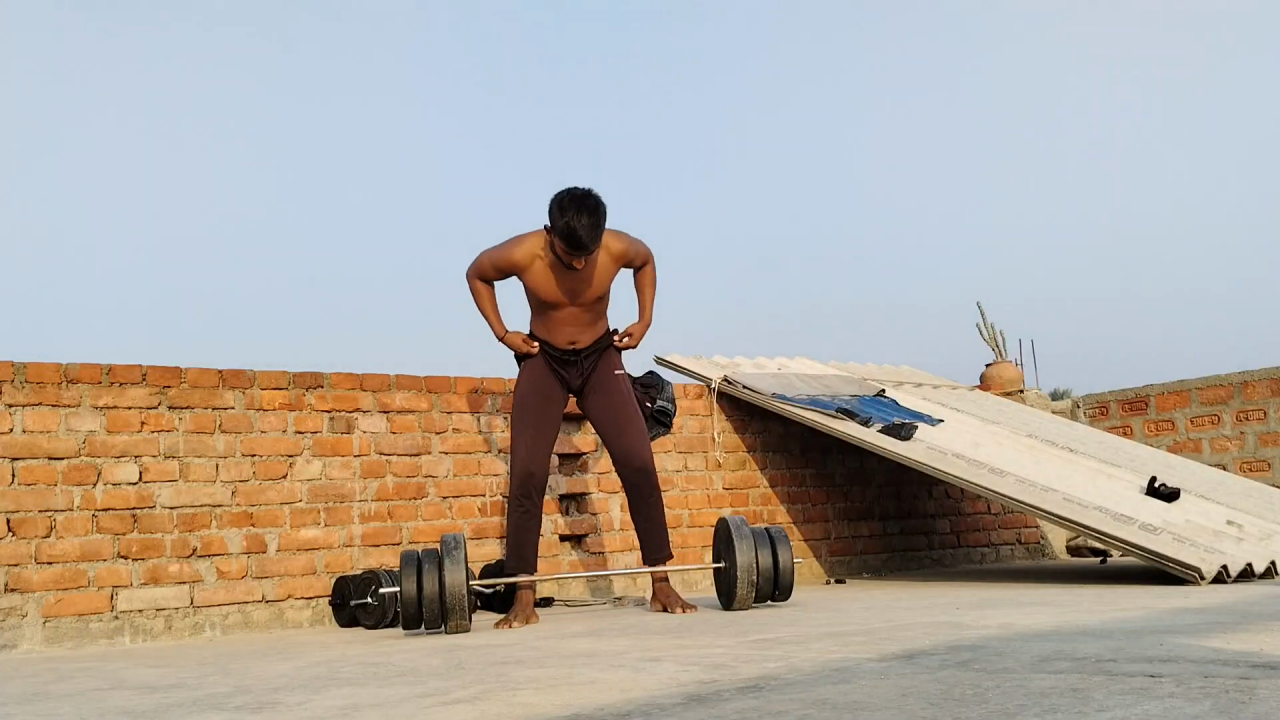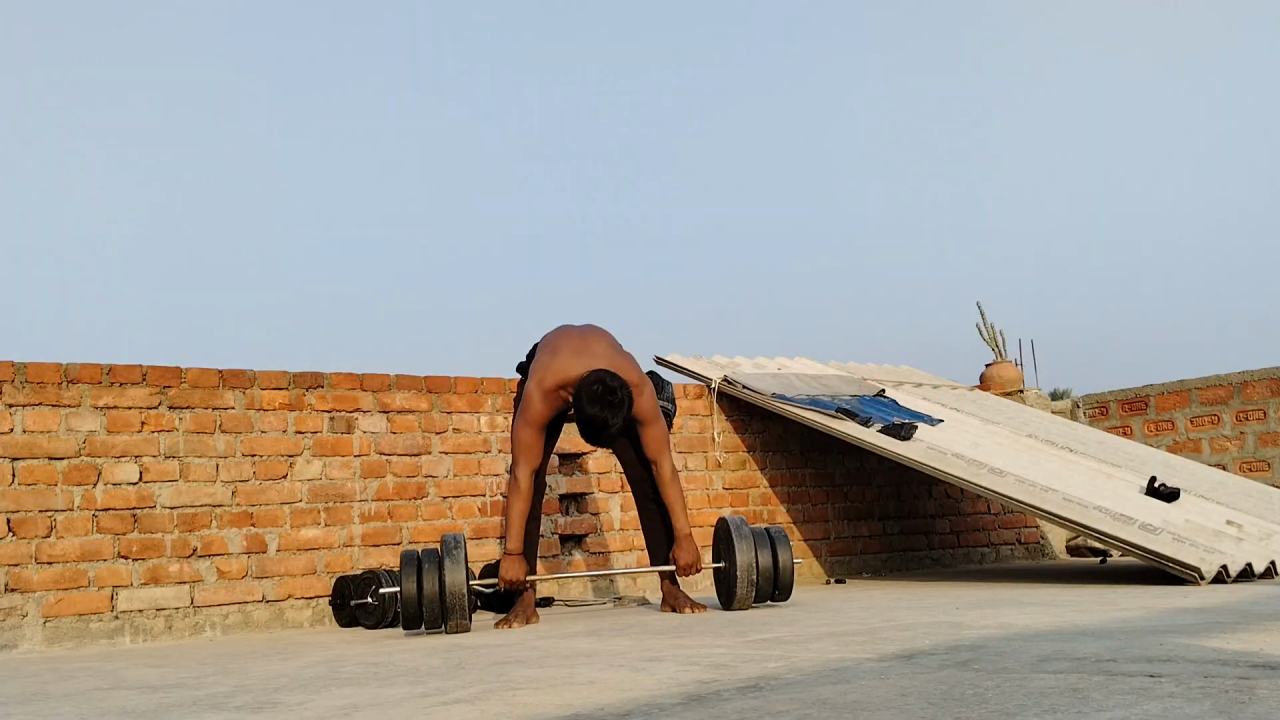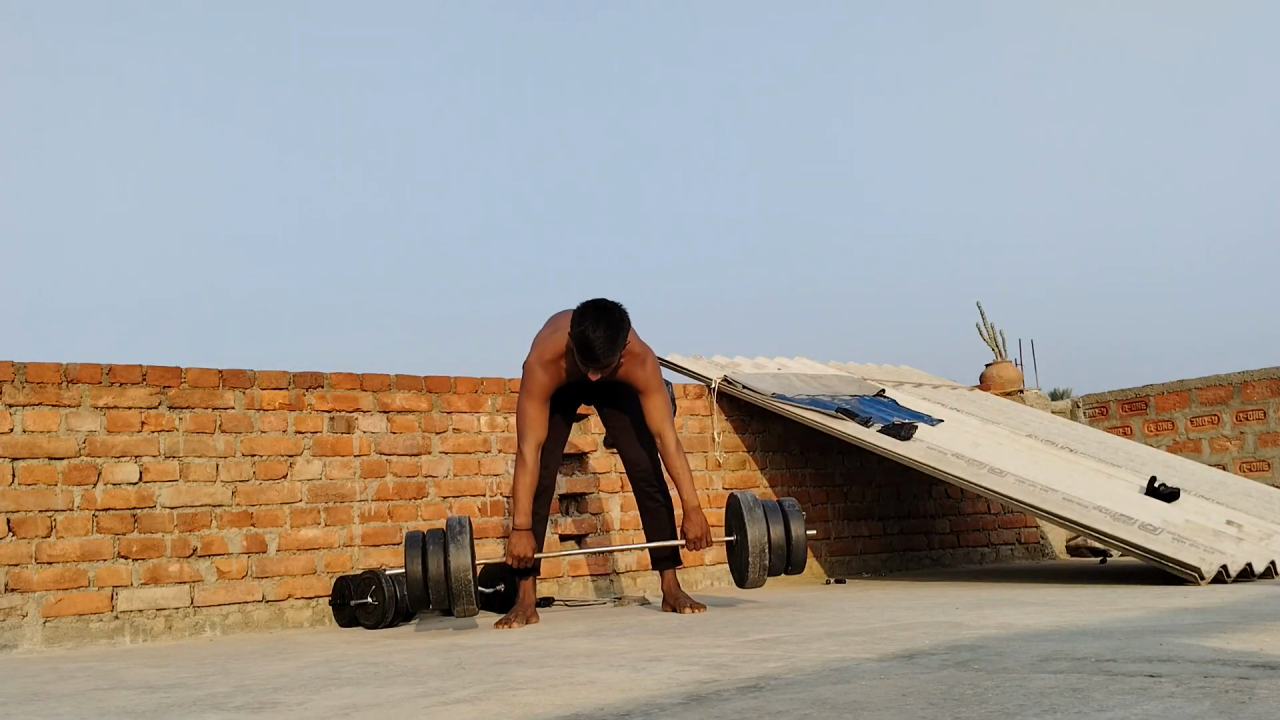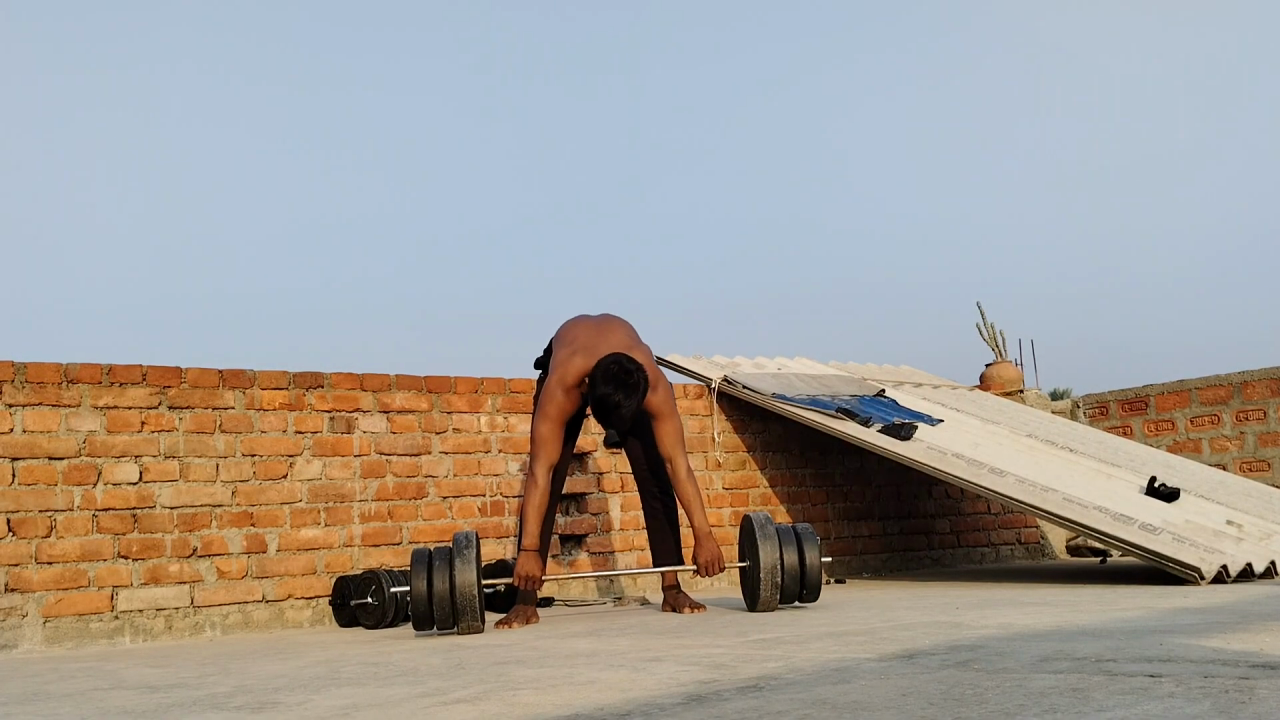
dt=0.7s
person 1, frame 1
left shoulder: (618, 248)
right shoulder: (520, 254)
left elbow: (647, 261)
right elbow: (476, 274)
left wrist: (644, 319)
right wrist: (502, 332)
left hip: (600, 356)
right hip: (543, 361)
left knee: (638, 462)
right knee: (527, 472)
left ankle: (661, 583)
right ankle: (524, 596)
person 1, frame 2
left shoulder: (639, 389)
right shoulder: (541, 392)
left elbow: (662, 465)
right elbow: (523, 474)
left wrist: (684, 536)
right wrist: (513, 552)
left hip: (613, 383)
right hip: (552, 380)
left knee: (645, 472)
right knee: (532, 475)
left ankle: (670, 588)
right ankle: (525, 599)
person 1, frame 3
left shoulder: (640, 359)
right shoulder: (544, 362)
left elbow: (666, 436)
right elbow: (529, 449)
left wrist: (692, 509)
right wrist: (521, 526)
left hip: (616, 387)
right hip: (560, 387)
left knee: (646, 471)
right knee: (540, 477)
left ankle: (671, 588)
right ankle: (526, 599)
person 1, frame 4
left shoulder: (654, 385)
right shoulder: (562, 386)
left elbow: (677, 463)
right elbow: (541, 471)
left wrist: (704, 536)
right wrist: (528, 550)
left hip: (630, 374)
right hip: (567, 366)
left knee: (654, 474)
right knee: (551, 474)
left ankle: (671, 586)
right ankle: (527, 598)
